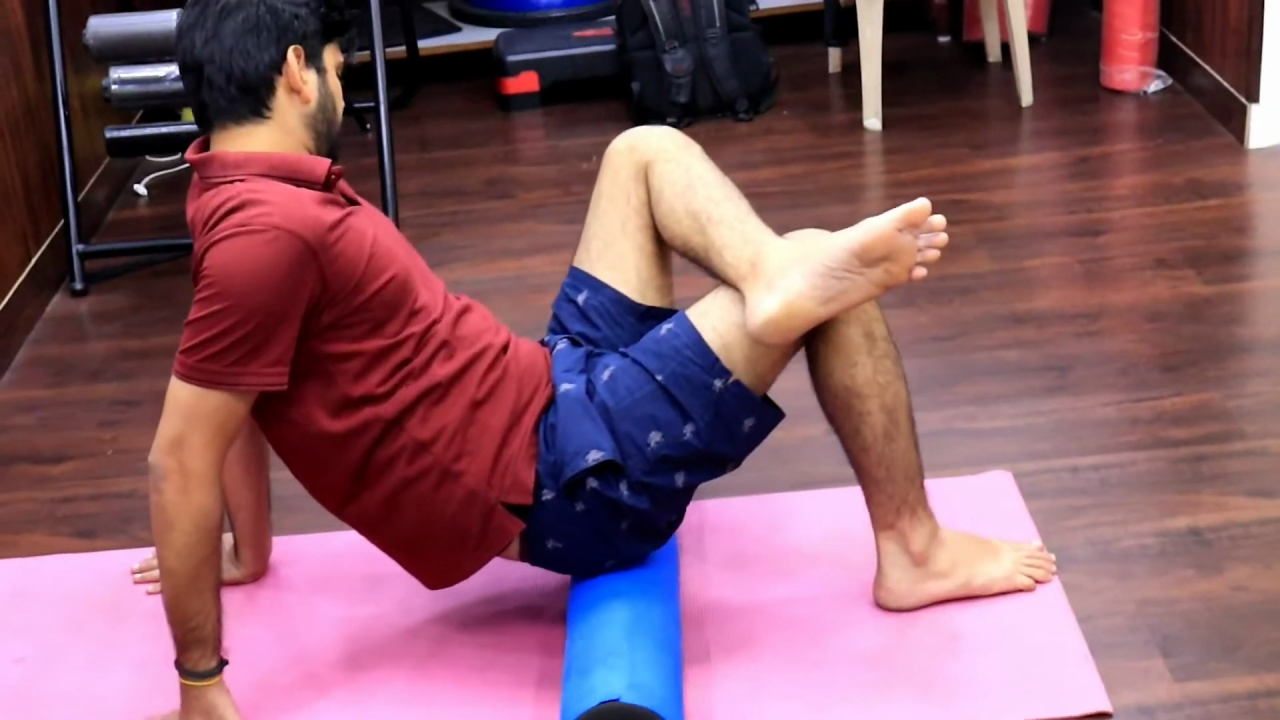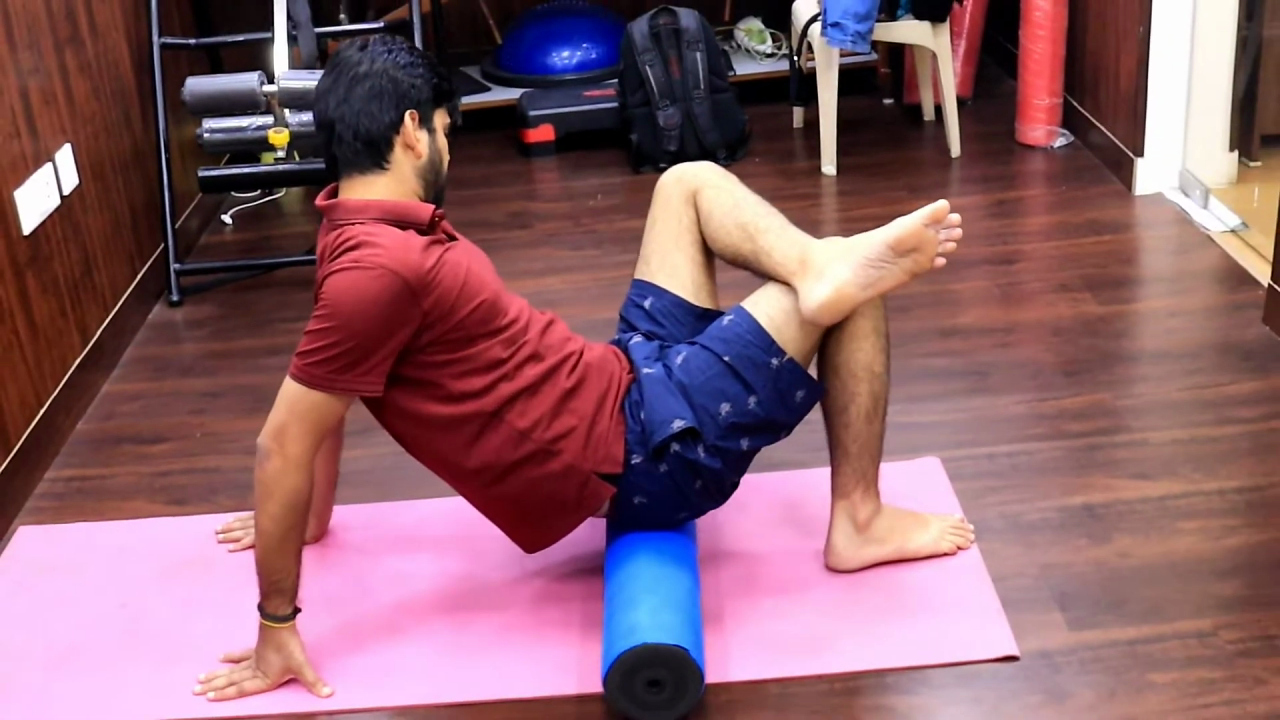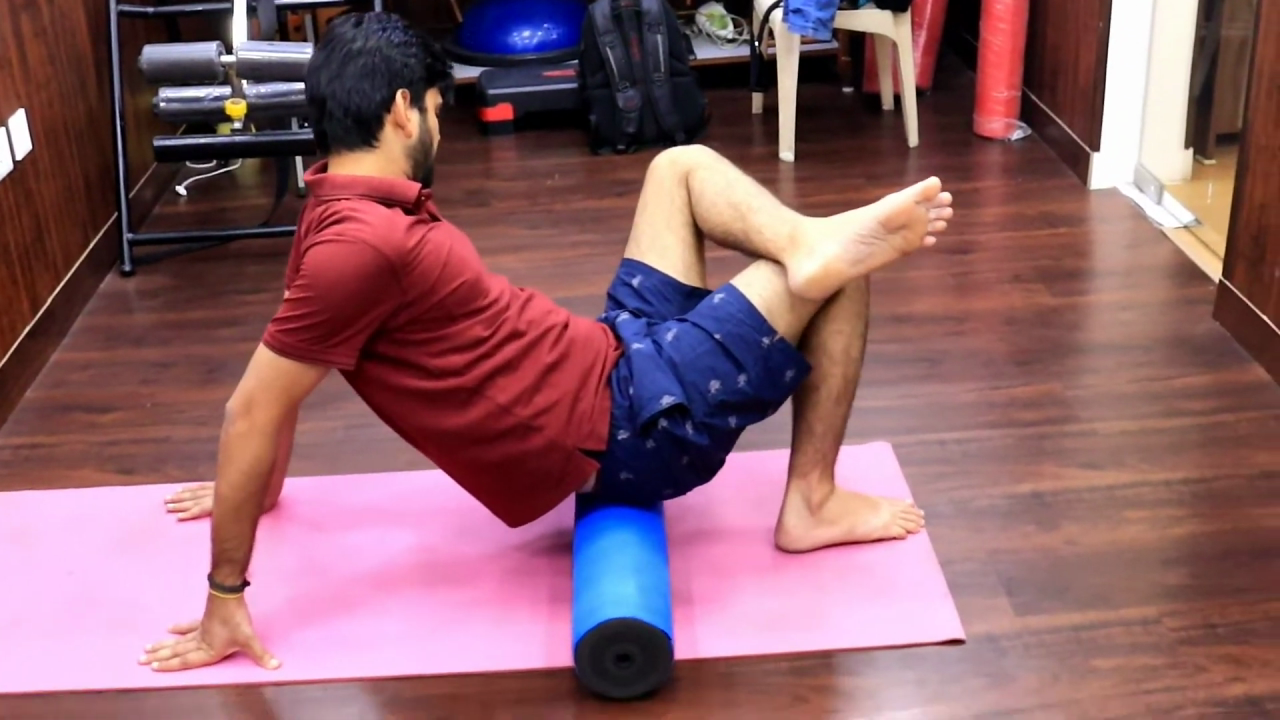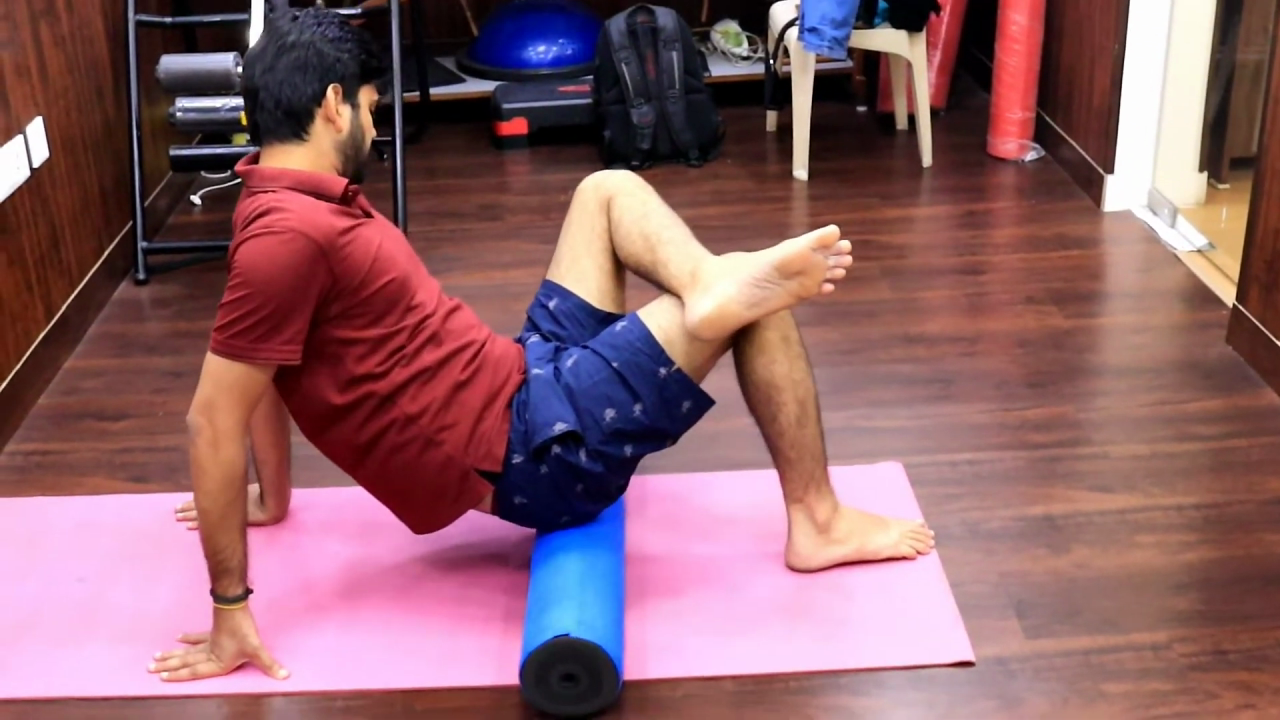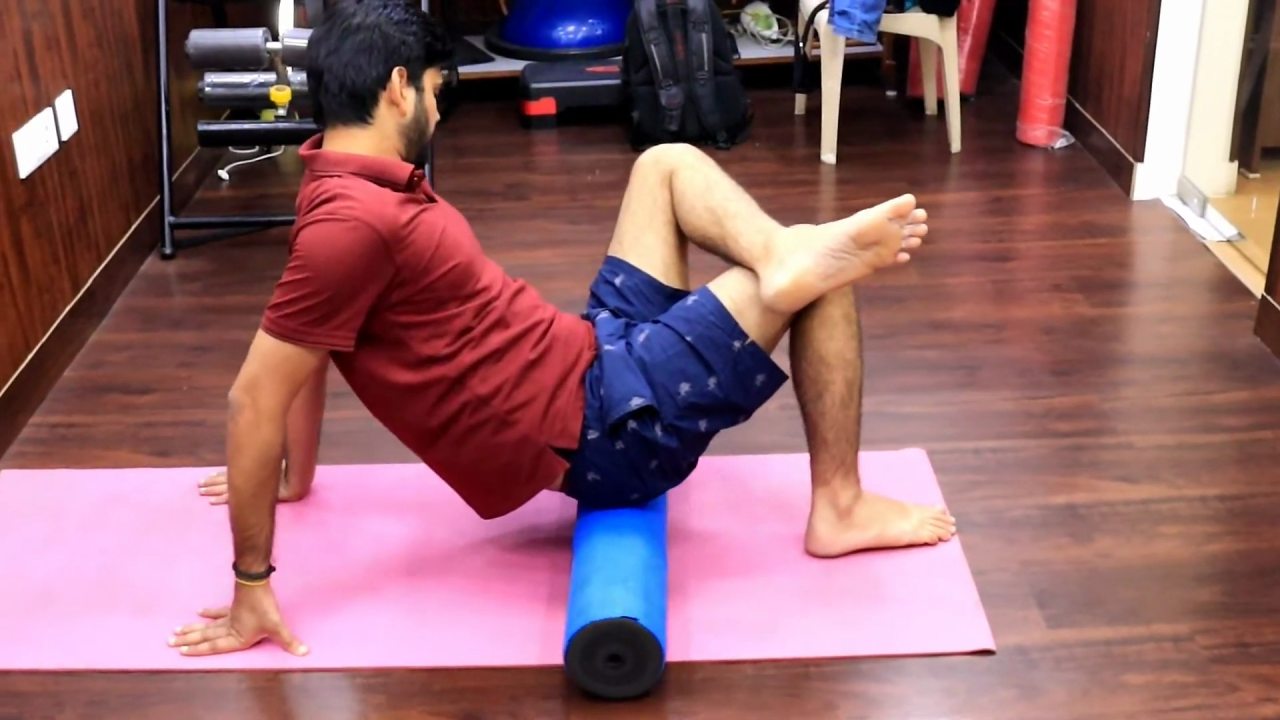
dt=1s
person 1, frame 1
left shoulder: (251, 193)
right shoulder: (270, 230)
left elbow: (244, 402)
right elbow: (180, 461)
left wrist: (250, 548)
left hip: (560, 387)
right hip: (567, 476)
left knee: (647, 151)
right knee: (826, 277)
left ankle: (772, 277)
right ankle: (915, 549)
person 1, frame 2
left shoulder: (366, 230)
right shoulder: (382, 266)
left elbow: (319, 395)
right elbow: (282, 445)
left wrist: (314, 518)
right wrist: (277, 627)
left hip: (630, 380)
right hip: (647, 446)
left knee: (692, 182)
right knee: (853, 291)
left ankle: (822, 267)
right ankle: (860, 519)
person 1, frame 3
left shoulder: (346, 208)
right shoulder: (362, 243)
left elbow: (285, 340)
right elbow: (252, 410)
right wrist: (225, 601)
left hip: (615, 357)
right hip: (632, 422)
left knee: (683, 167)
right knee: (839, 272)
left ankle: (811, 242)
right ankle: (814, 500)
person 1, frame 4
left shoulder: (294, 202)
right shoulder: (290, 234)
left elbow: (268, 377)
right elbow: (213, 421)
left wrist: (273, 497)
right wrist: (229, 610)
left hip: (528, 381)
right hip: (532, 449)
left knee: (608, 191)
right knee: (755, 304)
left ankle: (708, 284)
right ankle: (818, 520)
person 1, frame 5
left shoulder: (353, 183)
right shoulder: (354, 221)
left elbow: (303, 350)
right elbow: (255, 399)
left wrist: (298, 475)
right wrist: (252, 587)
left hip: (595, 355)
right hip: (602, 426)
left knee: (671, 164)
right knee: (824, 279)
left ankle: (786, 258)
right ankle: (840, 506)
